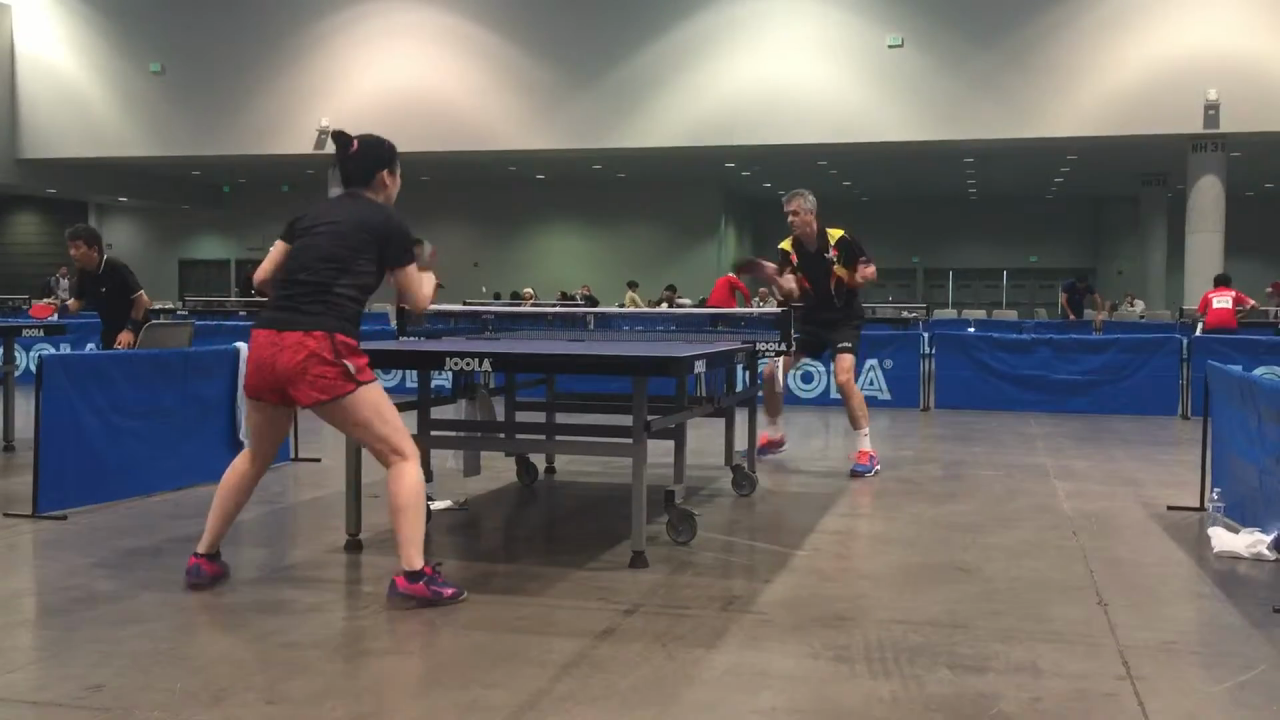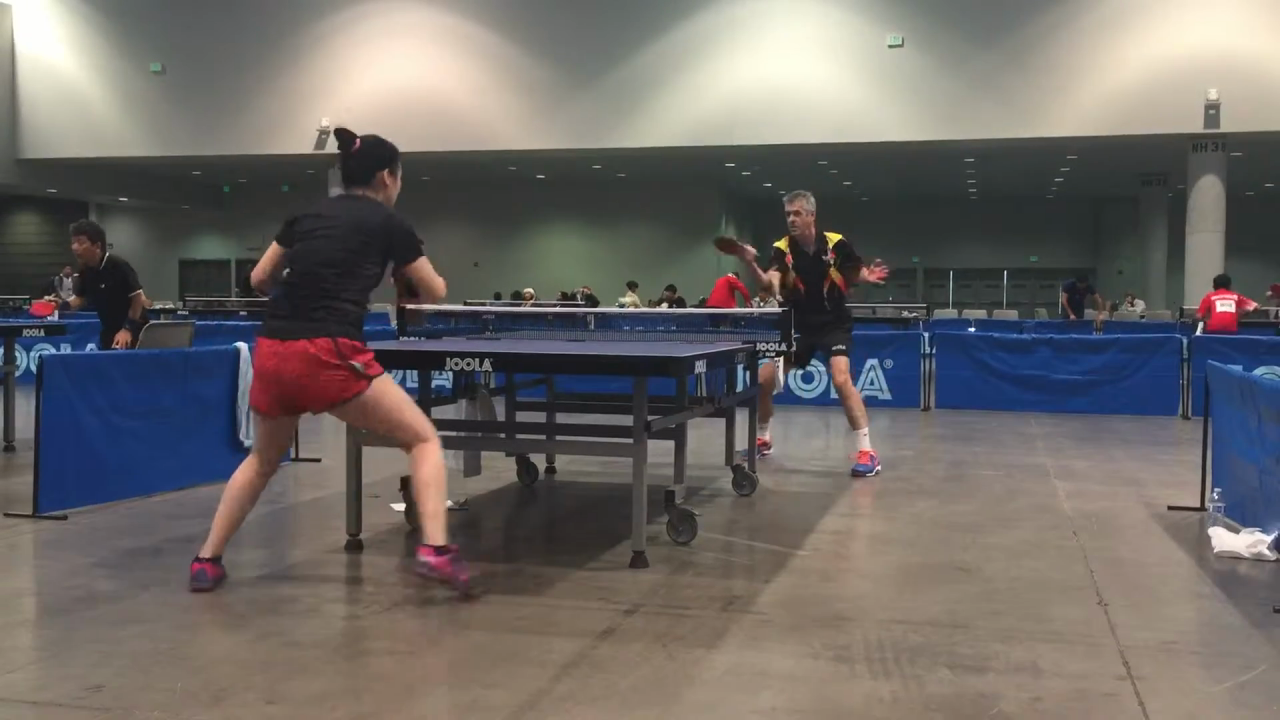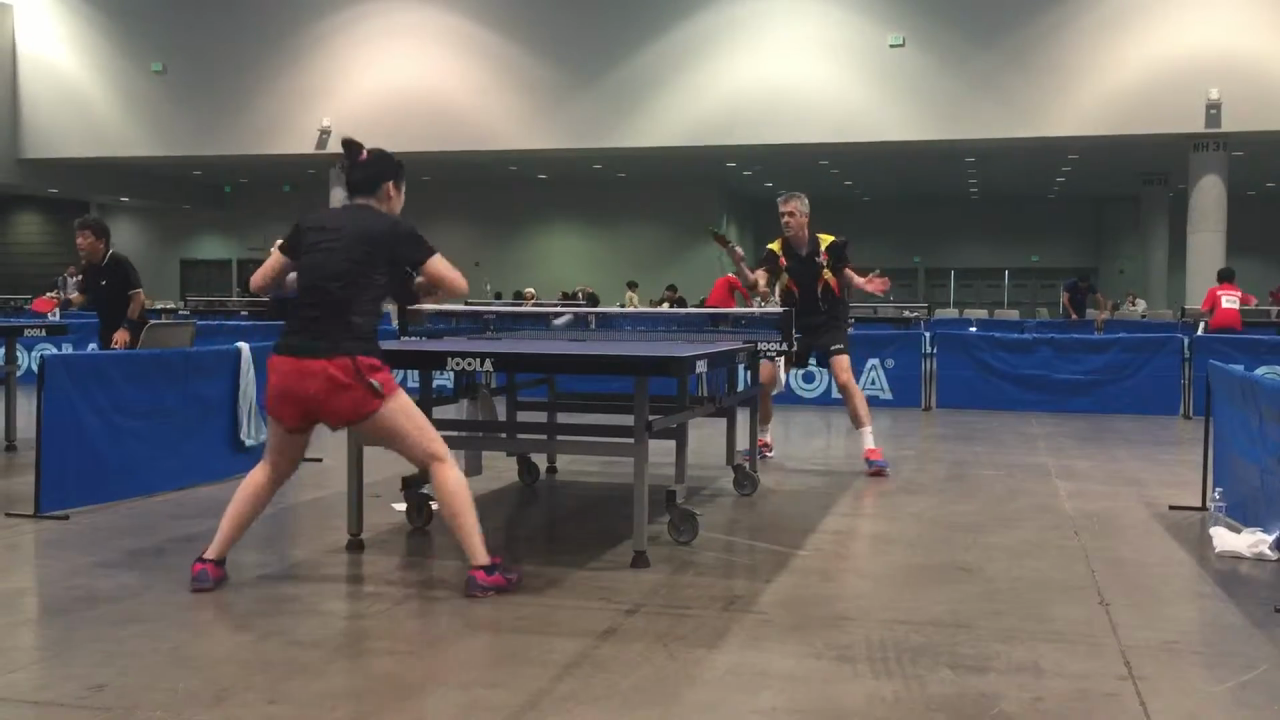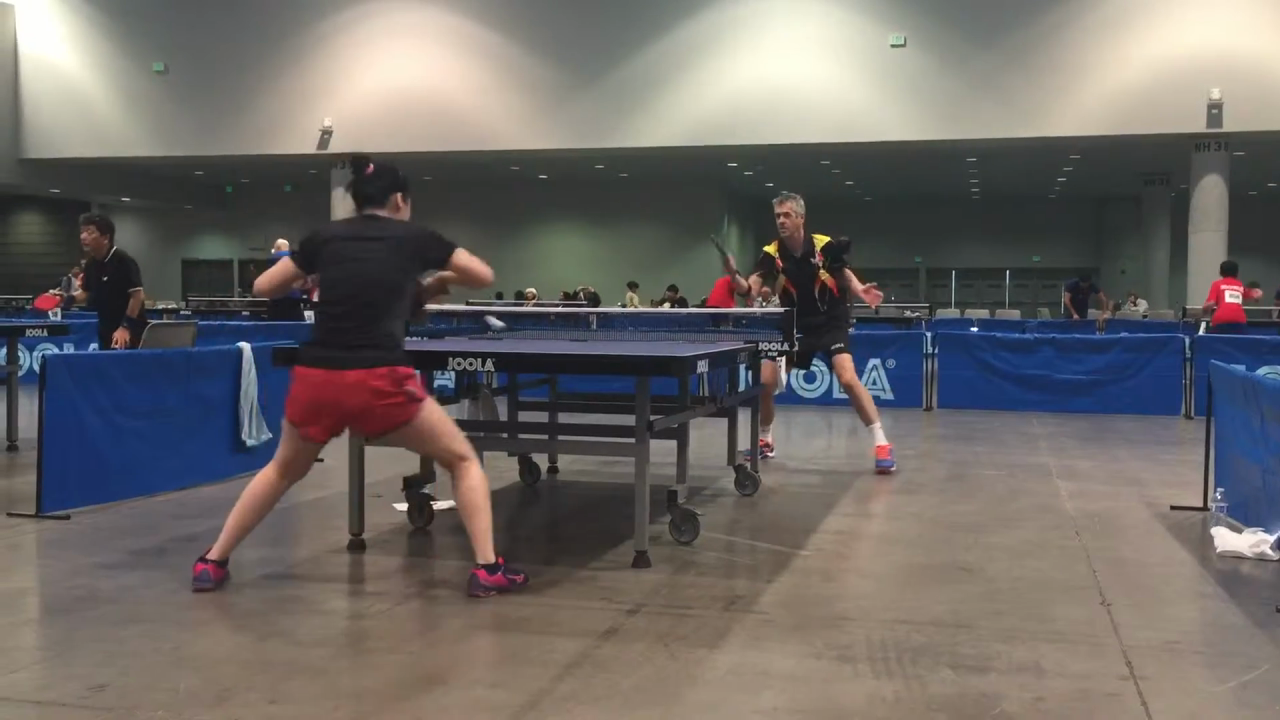
dt=0.1s
person 1, frame 1
left shoulder: (310, 214)
right shoulder: (387, 223)
left elbow: (263, 278)
right elbow: (420, 302)
right wrist: (426, 279)
left hip: (266, 344)
right hip: (324, 351)
left knee: (256, 456)
right knee: (401, 454)
left ankle: (203, 558)
right ankle: (411, 576)
person 1, frame 2
left shoulder: (305, 215)
right shoulder: (387, 223)
left elbow: (259, 279)
right elbow: (435, 292)
right wrist: (421, 271)
left hip: (272, 353)
right hip: (330, 354)
left knee: (263, 460)
right knee: (424, 440)
left ankle: (207, 562)
right ankle: (436, 553)
person 1, frame 3
left shoulder: (311, 224)
right shoulder: (393, 231)
left elbow: (259, 284)
right elbow: (458, 287)
right wrist: (425, 283)
left hip: (287, 368)
right hip: (348, 372)
left knee: (274, 467)
right knee: (437, 459)
left ankle: (210, 563)
right ankle: (482, 568)
person 1, frame 4
left shoulder: (325, 236)
right shoulder: (414, 237)
left elbow: (262, 288)
right elbow: (485, 276)
left wrist: (302, 277)
right wrist: (441, 282)
left hip: (314, 377)
right hip: (378, 382)
left knee: (282, 470)
right knee: (462, 460)
left ankle: (211, 562)
right ankle: (487, 569)
person 2, frame 1
left shoulder: (842, 240)
right shoulder: (787, 249)
left elbow: (865, 272)
right elbow: (790, 293)
left wrist: (865, 274)
right wrist: (775, 280)
left hip: (845, 318)
right hip: (809, 319)
left knee: (844, 380)
right knee: (770, 373)
left ankle: (865, 452)
right ankle: (774, 436)
person 2, frame 2
left shoulder: (837, 244)
right shoulder: (782, 250)
left elbow: (855, 272)
right elbow: (772, 287)
left wrist: (868, 275)
right wrist: (752, 266)
left hip: (834, 323)
right hip: (799, 323)
left knee: (841, 380)
right knee: (765, 381)
left ankle: (866, 452)
right ankle: (763, 440)
person 2, frame 3
left shoulder: (829, 245)
right shoulder: (775, 252)
left elbow: (844, 271)
right elbow: (756, 285)
left wrist: (863, 283)
right wrist: (740, 267)
left hip: (830, 323)
right hip: (793, 325)
left knee: (844, 380)
right knee: (762, 382)
left ankle: (871, 448)
right ankle: (763, 441)
person 2, frame 4
left shoulder: (826, 246)
right shoulder: (771, 254)
left elbow: (843, 272)
right elbow: (751, 291)
left wrist: (860, 289)
right wrist: (734, 275)
left hip: (831, 323)
right hip: (795, 326)
left knee: (848, 378)
right knee: (764, 383)
left ankle: (882, 445)
right ankle: (764, 442)
